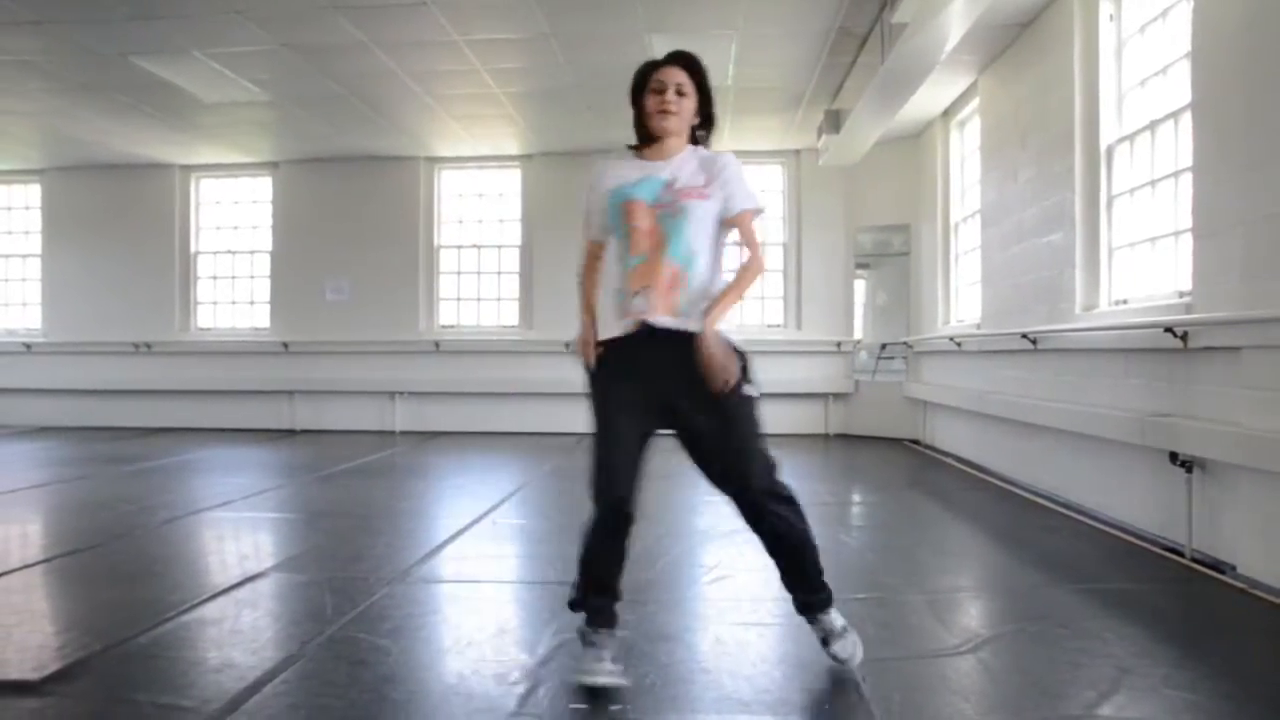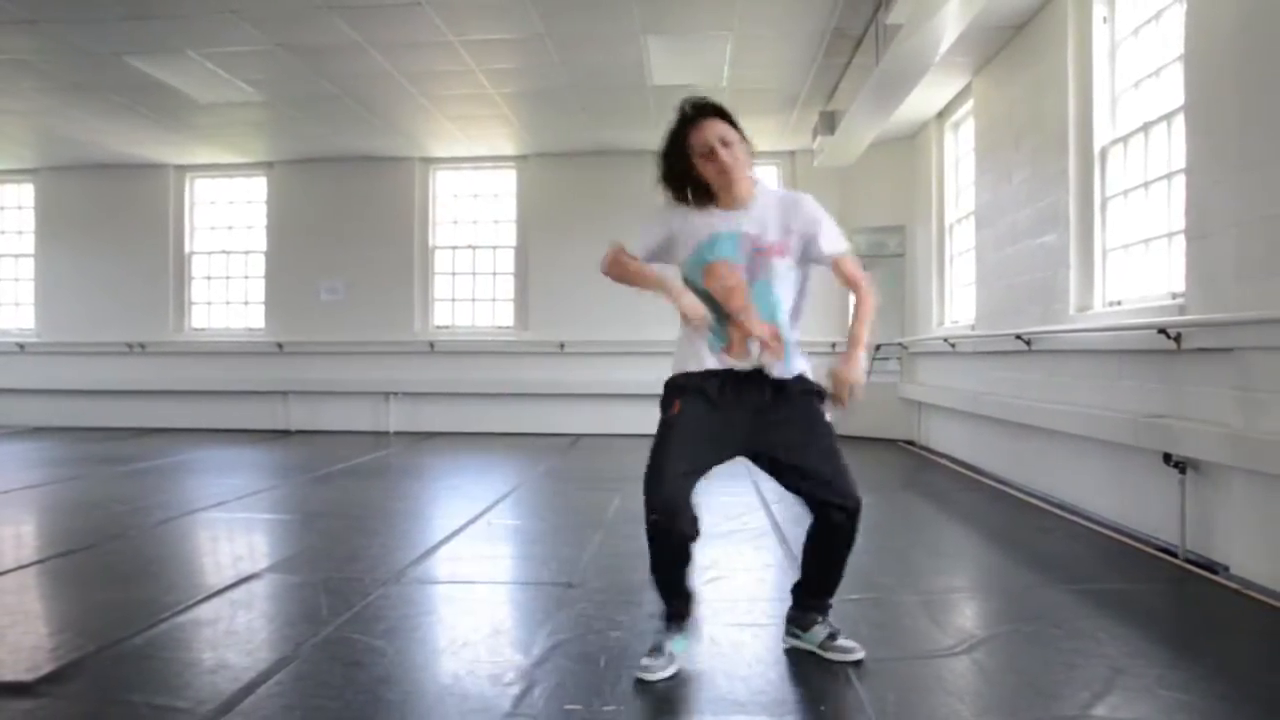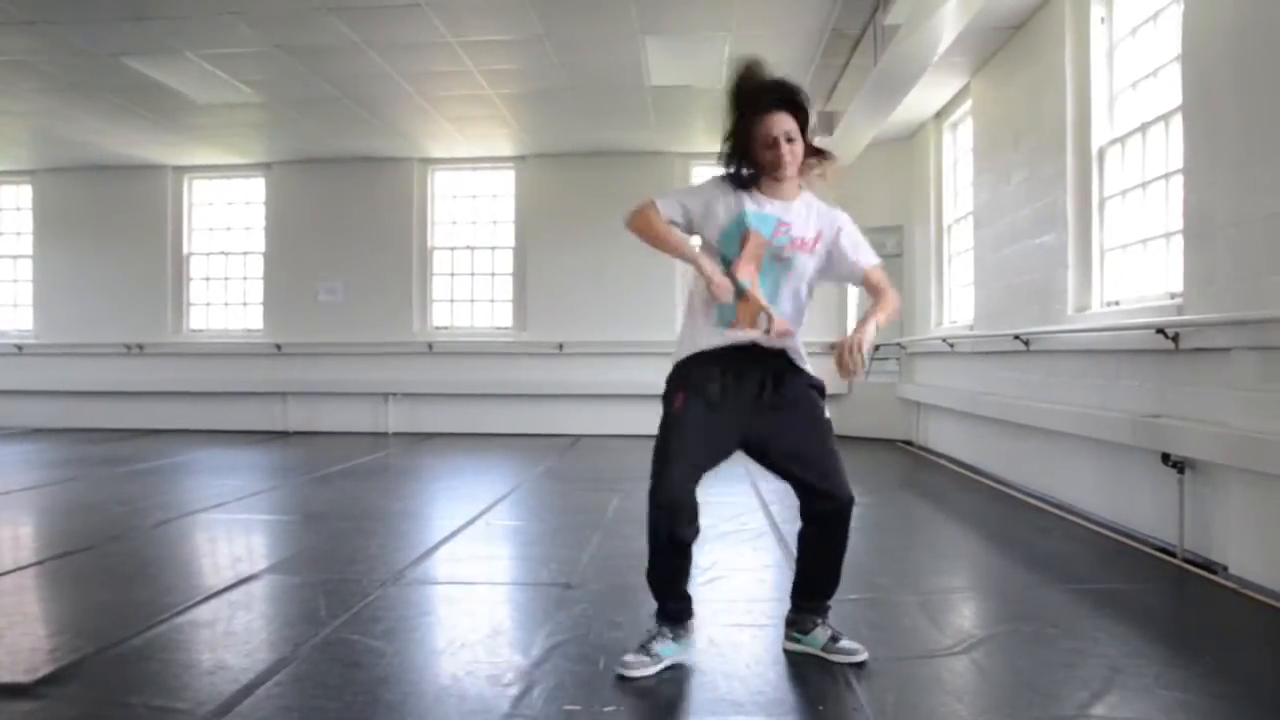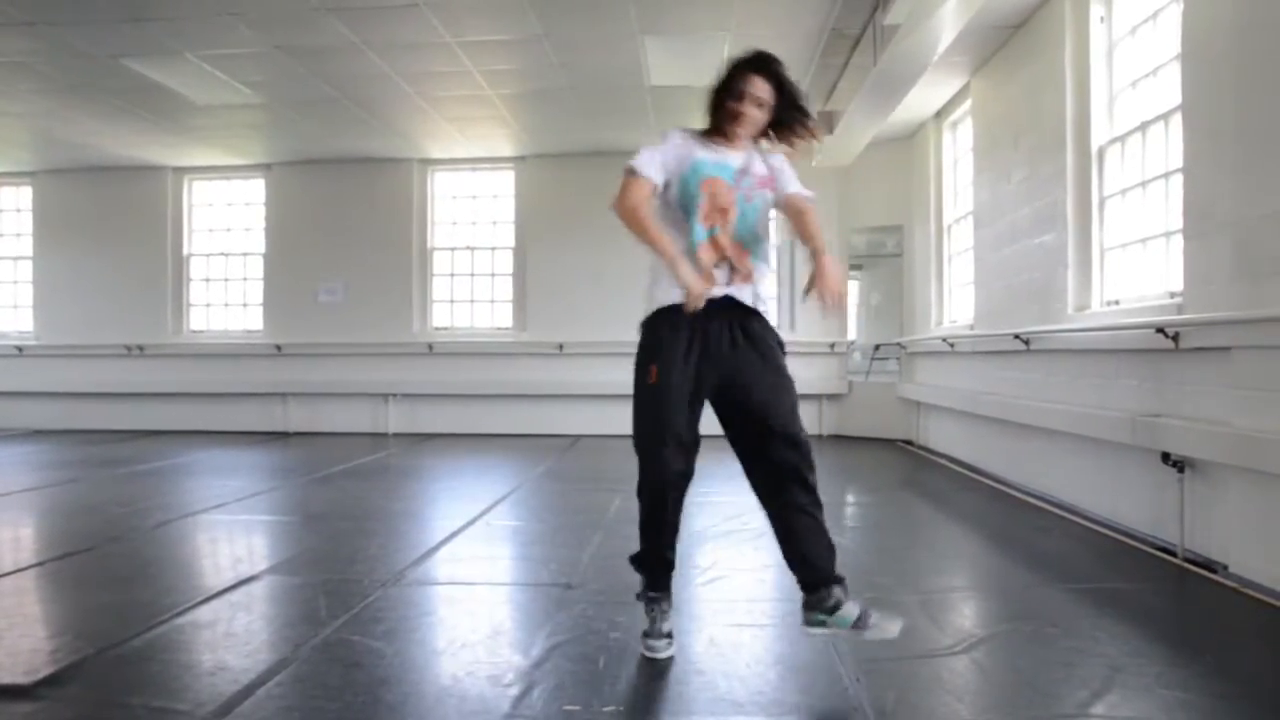
dt=0.4s
person 1, frame 1
left shoulder: (716, 168)
right shoulder: (611, 174)
left elbow: (754, 256)
right elbow: (594, 256)
left wrist: (712, 323)
right wrist: (589, 323)
left hip: (705, 348)
right hip: (624, 350)
left knee: (754, 483)
right knee: (613, 494)
left ankle: (820, 609)
right ankle: (598, 628)
person 1, frame 2
left shoulder: (796, 210)
right shoulder: (683, 220)
left elbow: (861, 286)
right elbow: (614, 263)
left wrist: (853, 355)
right wrist: (671, 288)
left hip: (783, 386)
right hip: (704, 386)
left knee: (841, 503)
right knee: (665, 500)
left ankle: (807, 616)
right ankle: (675, 623)
person 1, frame 3
left shoulder: (830, 223)
right shoulder: (723, 194)
left elbow: (887, 293)
right elbow: (641, 220)
left wrist: (866, 328)
right wrist: (703, 262)
left hip: (783, 375)
right hip: (708, 368)
left knee: (832, 498)
right knee: (671, 496)
left ankle: (807, 620)
right ankle: (671, 626)
person 1, frame 4
left shoulder: (770, 164)
right shoulder: (676, 147)
left elbow: (802, 212)
right elbow: (628, 202)
left wrist: (825, 259)
right wrist: (679, 265)
left hip: (745, 322)
right hip: (678, 318)
left knee: (784, 452)
right knee: (664, 464)
left ankle: (823, 594)
right ankle: (657, 598)
